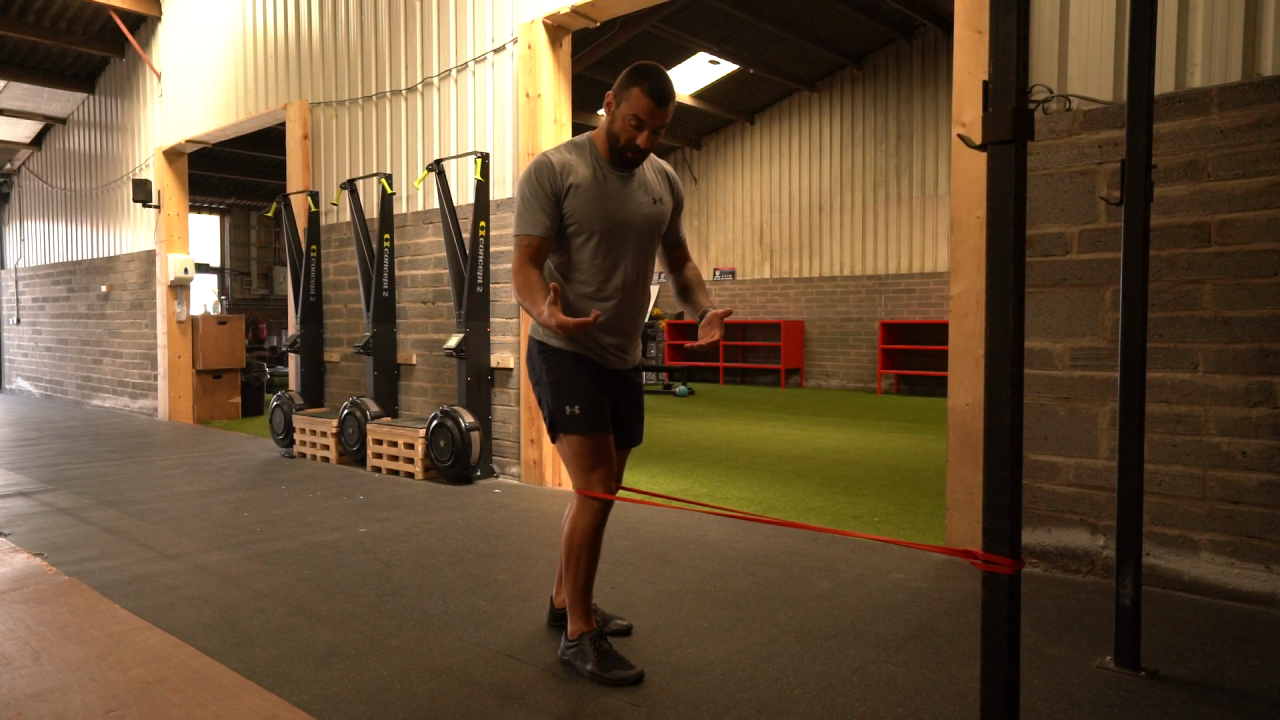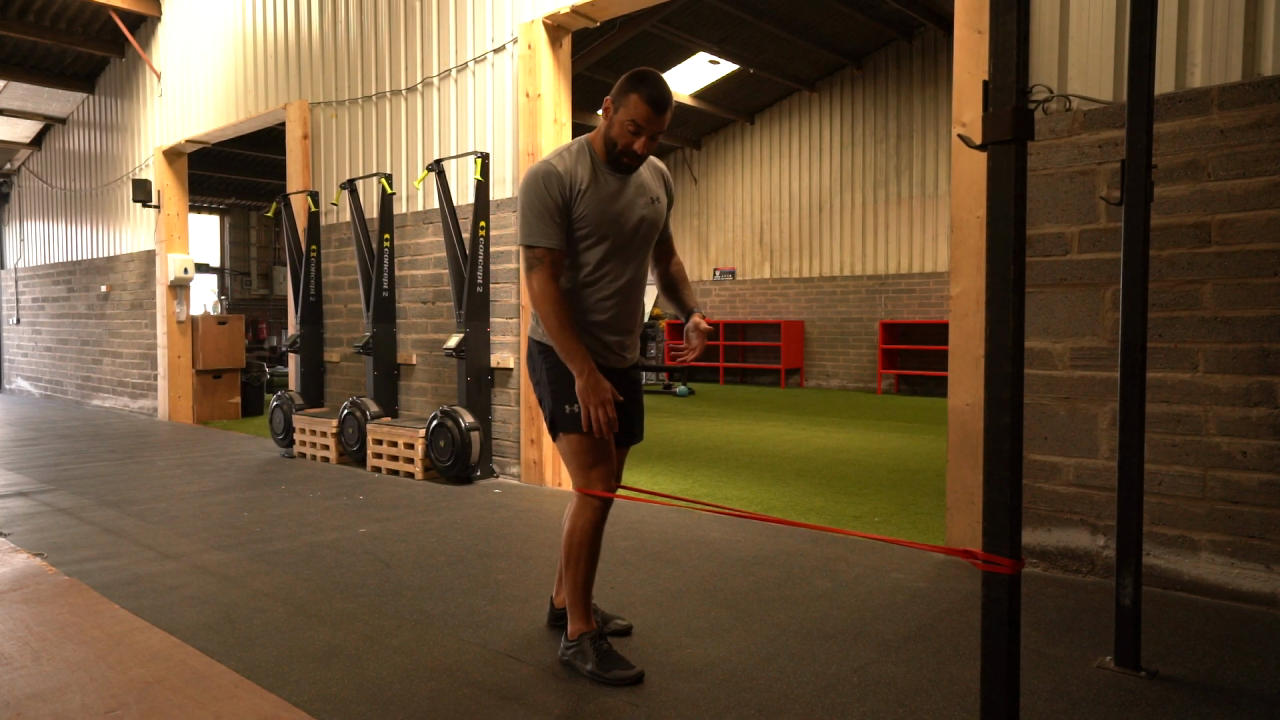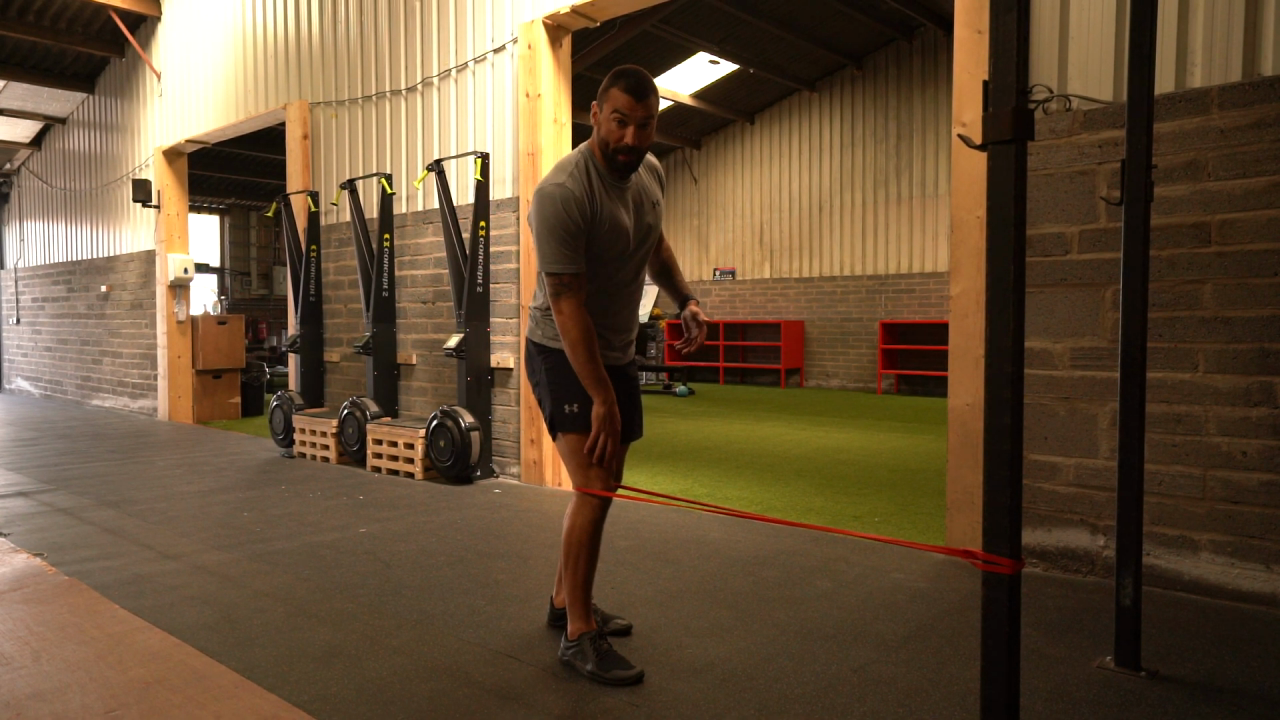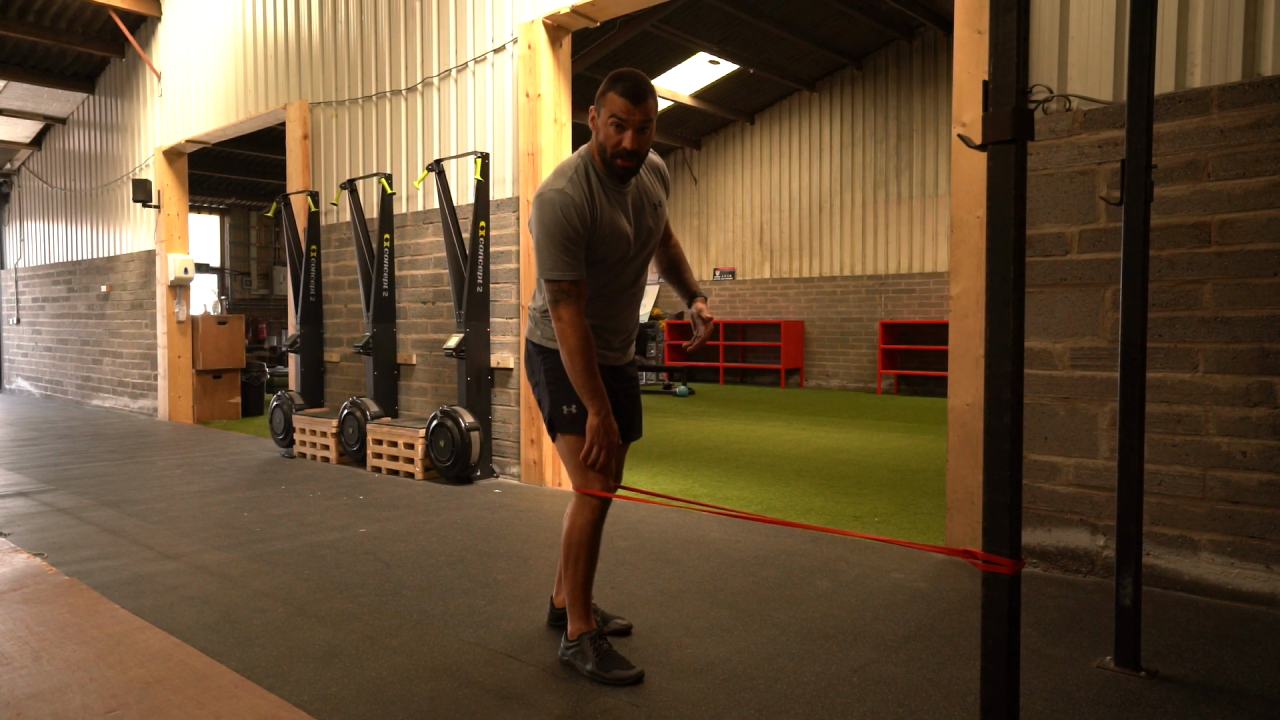
dt=0.5s
person 1, frame 1
left shoulder: (664, 181)
right shoulder: (553, 170)
left elbow: (677, 259)
right elbow: (526, 263)
left wrist: (705, 310)
right wrist: (543, 310)
left hip: (624, 357)
right hip: (565, 352)
left knee: (602, 489)
right knee: (595, 490)
left ankle: (565, 599)
right ankle: (579, 634)
person 1, frame 2
left shoulder: (657, 177)
right shoulder: (553, 177)
left elbow: (665, 256)
right elbow: (542, 283)
left wrist: (691, 313)
right wrist: (584, 373)
left hip: (622, 356)
right hip: (565, 356)
left knee: (602, 485)
right knee: (595, 488)
left ankle: (565, 601)
right ankle: (579, 635)
person 1, frame 3
left shoulder: (650, 173)
right shoulder: (562, 192)
right elbow: (568, 309)
left wrist: (686, 301)
right wrist: (602, 401)
left hip: (618, 352)
right hip: (563, 353)
left knee: (603, 485)
right knee: (594, 486)
left ankle: (565, 600)
right ankle: (579, 634)
person 1, frame 4
left shoulder: (654, 173)
right shoulder: (562, 197)
left elbow: (664, 240)
right elbow: (567, 316)
left wrist: (694, 297)
right wrist: (598, 413)
left hip: (618, 353)
right hip: (561, 353)
left knee: (604, 482)
right knee: (595, 486)
left ankle: (566, 599)
right ankle: (579, 635)
